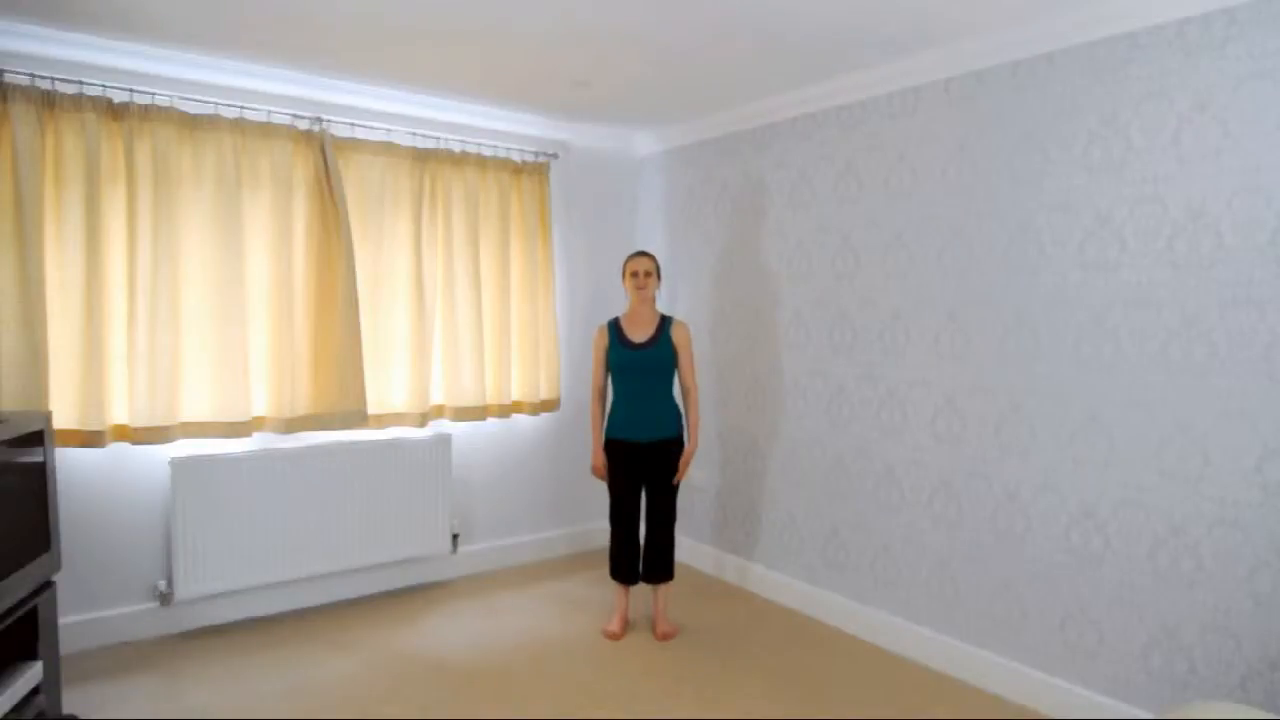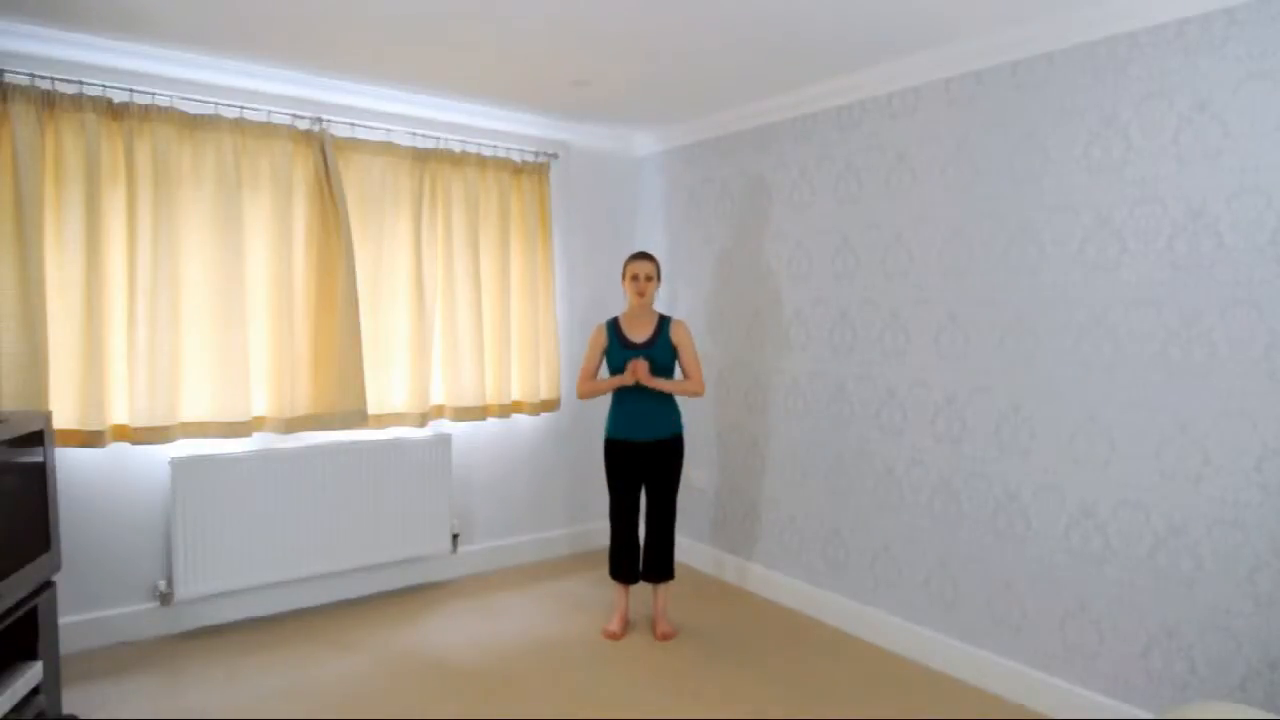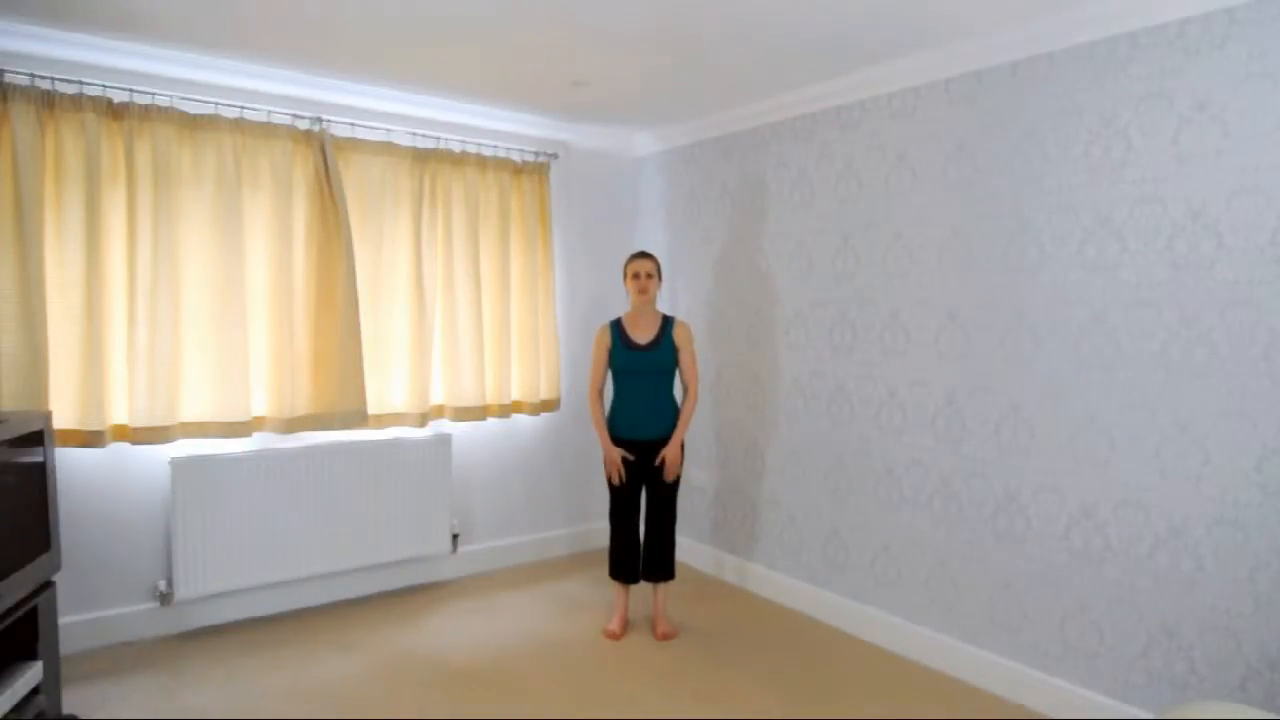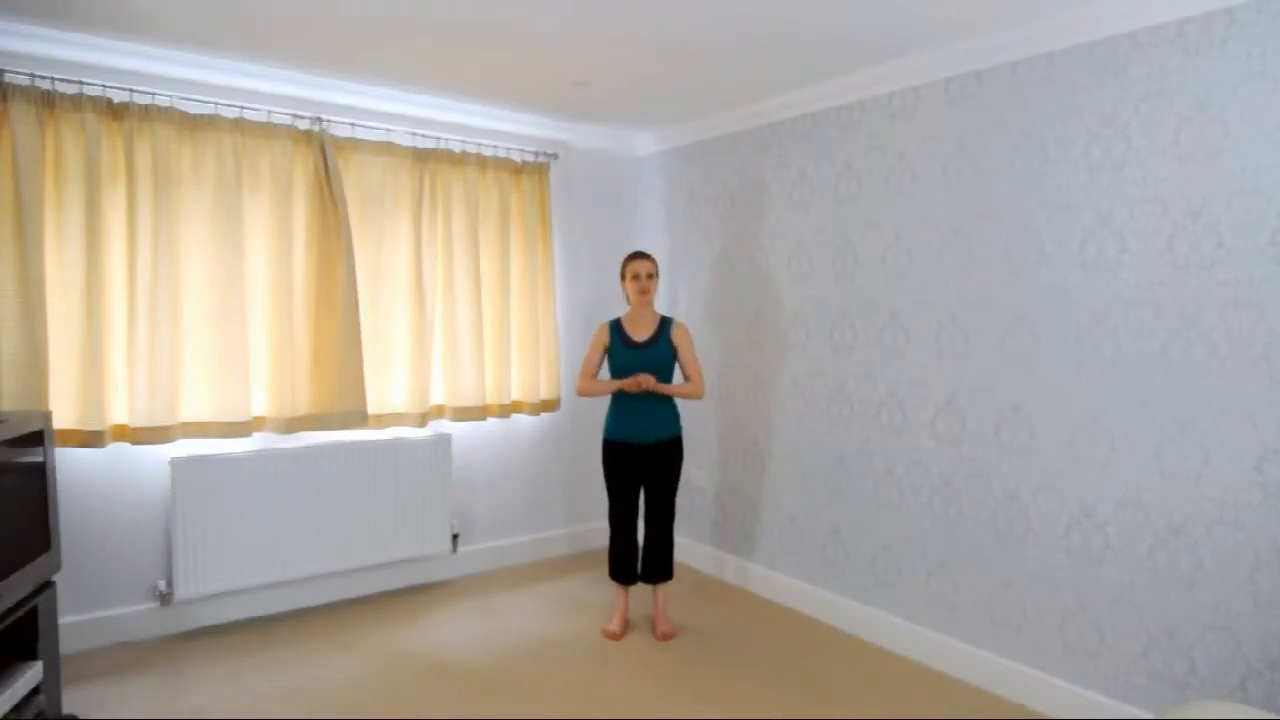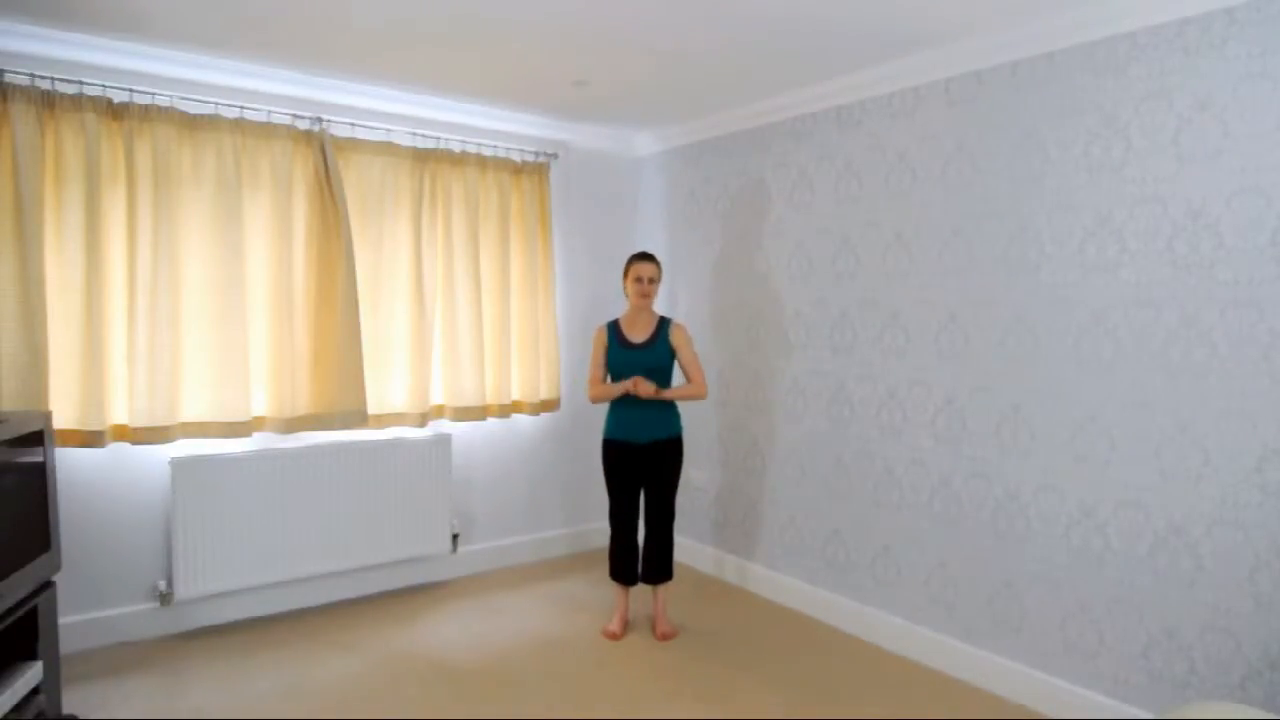
dt=1s
person 1, frame 1
left shoulder: (676, 330)
right shoulder: (607, 332)
left elbow: (689, 389)
right elbow: (597, 393)
left wrist: (692, 442)
right wrist: (597, 447)
left hip: (665, 442)
right hip: (621, 442)
left knee: (661, 521)
right knee: (622, 521)
left ankle: (660, 609)
right ankle: (621, 608)
person 1, frame 2
left shoulder: (675, 329)
right shoulder: (606, 331)
left elbow: (697, 385)
right elbow: (583, 388)
left wrist: (653, 380)
right wrist: (622, 378)
left hip: (665, 440)
right hip: (621, 441)
left knee: (662, 519)
right knee: (622, 520)
left ankle: (661, 609)
right ankle: (621, 608)
person 1, frame 3
left shoulder: (678, 330)
right shoulder: (609, 333)
left elbow: (691, 390)
right elbow: (595, 392)
left wrist: (676, 442)
right wrist: (605, 443)
left hip: (665, 442)
right hip: (623, 443)
left knee: (661, 520)
right knee: (622, 521)
left ankle: (660, 610)
right ankle: (620, 609)
person 1, frame 4
left shoulder: (675, 330)
right shoulder: (607, 331)
left elbow: (698, 387)
right elbow: (582, 385)
left wrist: (658, 386)
right wrist: (623, 383)
left hip: (664, 441)
right hip: (619, 442)
left knee: (660, 520)
right knee: (621, 521)
left ankle: (660, 610)
right ankle: (620, 609)
person 1, frame 5
left shoulder: (674, 331)
right shoulder: (606, 333)
left elbow: (700, 388)
right elbow: (594, 392)
left wrist: (659, 392)
right wrist: (627, 386)
left hip: (663, 441)
right hip: (619, 442)
left knee: (661, 521)
right knee: (622, 521)
left ankle: (660, 610)
right ankle: (621, 609)
